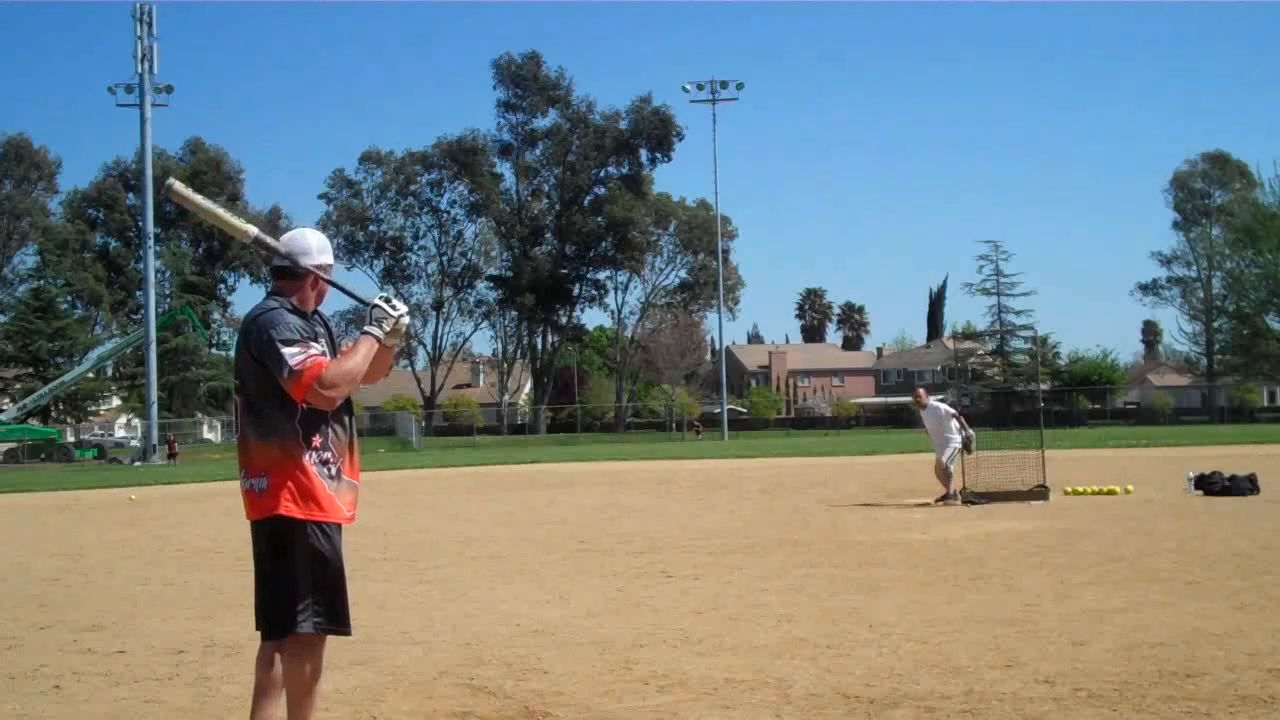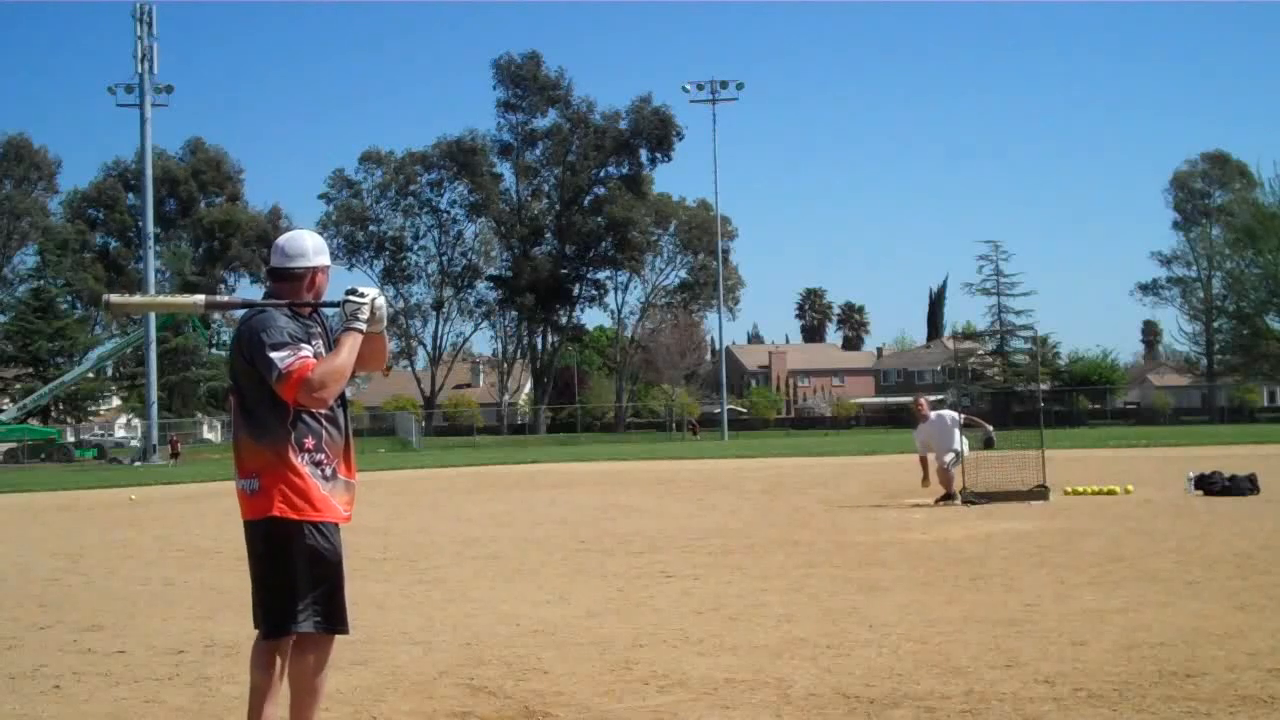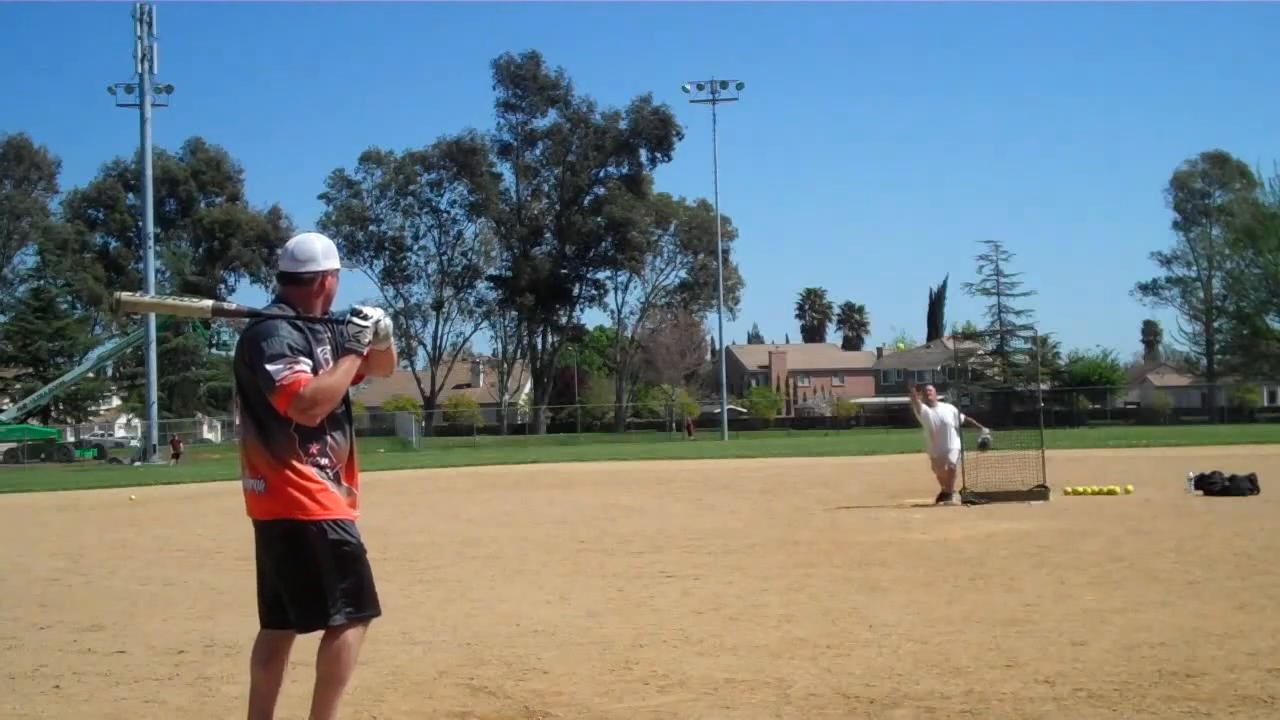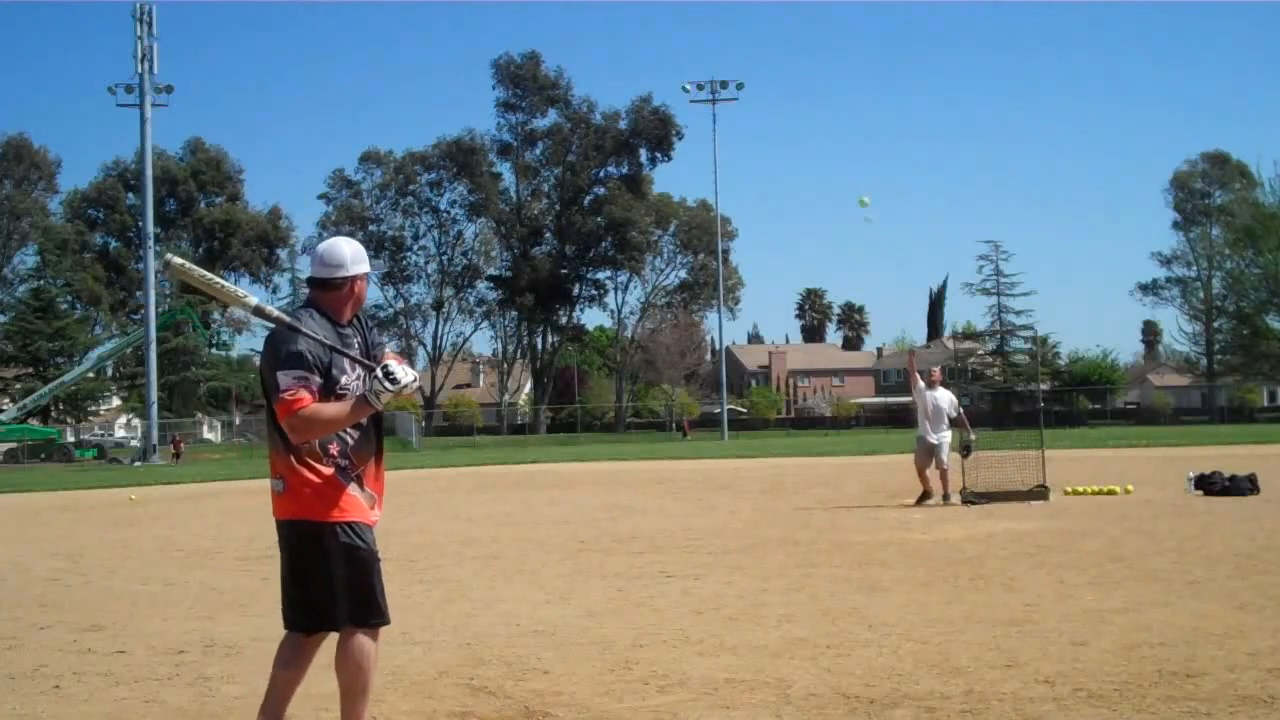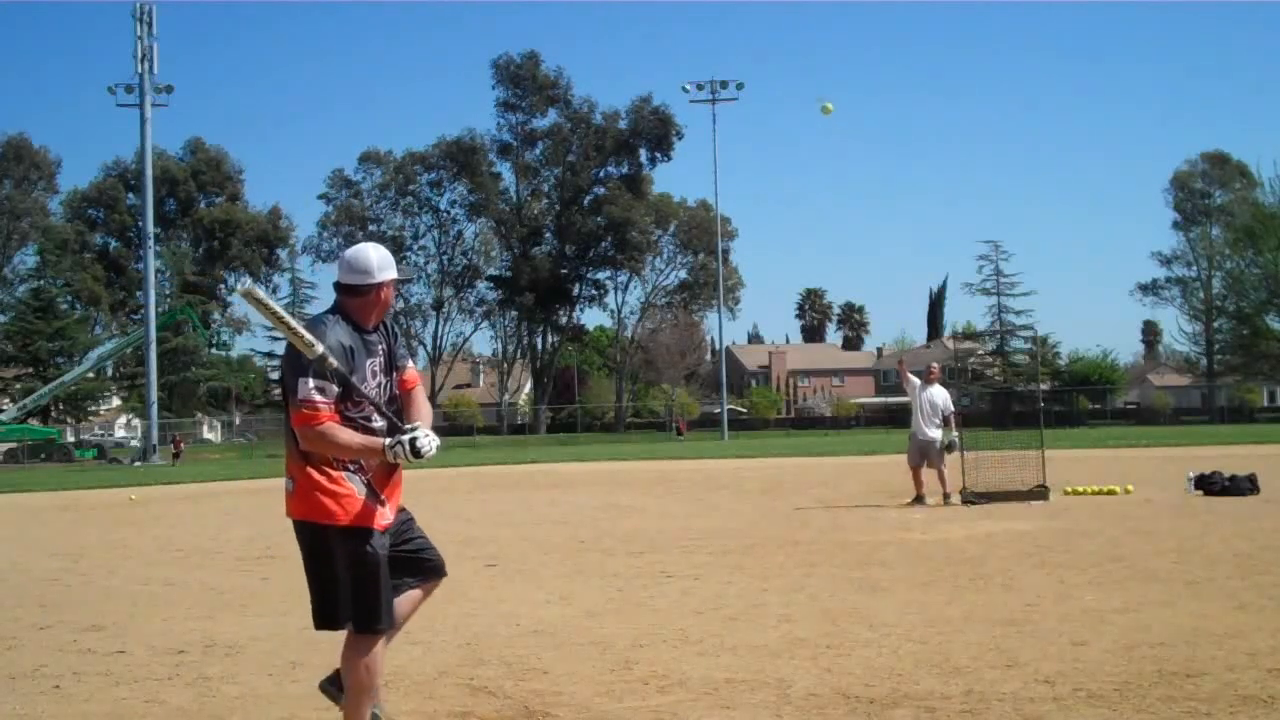
dt=1s
person 1, frame 1
left shoulder: (311, 322)
right shoulder: (273, 322)
left elbow: (367, 373)
right elbow: (326, 388)
left wrist: (388, 336)
right wrist: (373, 330)
left hip: (306, 496)
right hip: (294, 497)
left knee: (286, 624)
right knee: (307, 625)
person 1, frame 2
left shoulder: (314, 322)
right shoulder: (265, 325)
left elbow: (371, 362)
right elbow: (317, 390)
left wrist: (374, 324)
right wrist: (353, 325)
left hip: (301, 497)
right hip: (291, 498)
left knee: (280, 624)
right knee: (314, 625)
person 1, frame 3
left shoulder: (325, 327)
right shoulder: (271, 333)
left elbow: (382, 369)
right elbow: (308, 406)
left wrist: (380, 337)
right wrist: (354, 348)
left hip: (286, 502)
right hip: (301, 499)
left knee: (281, 622)
right knee: (349, 614)
person 1, frame 4
left shoulder: (359, 328)
right shoulder: (296, 338)
left elbow: (400, 378)
right elbow: (299, 424)
left wrist: (402, 377)
right wrist: (370, 400)
left hip: (340, 499)
right hip: (321, 504)
left knee: (310, 624)
right knee: (362, 621)
person 1, frame 5
left shoulder: (384, 333)
right shoulder: (323, 341)
left elbow: (413, 390)
right elbow: (313, 433)
left wrist: (419, 432)
right wrist: (389, 448)
left hip: (374, 497)
right hip: (334, 503)
left knee: (426, 572)
right knee: (369, 623)
left ankle: (352, 678)
